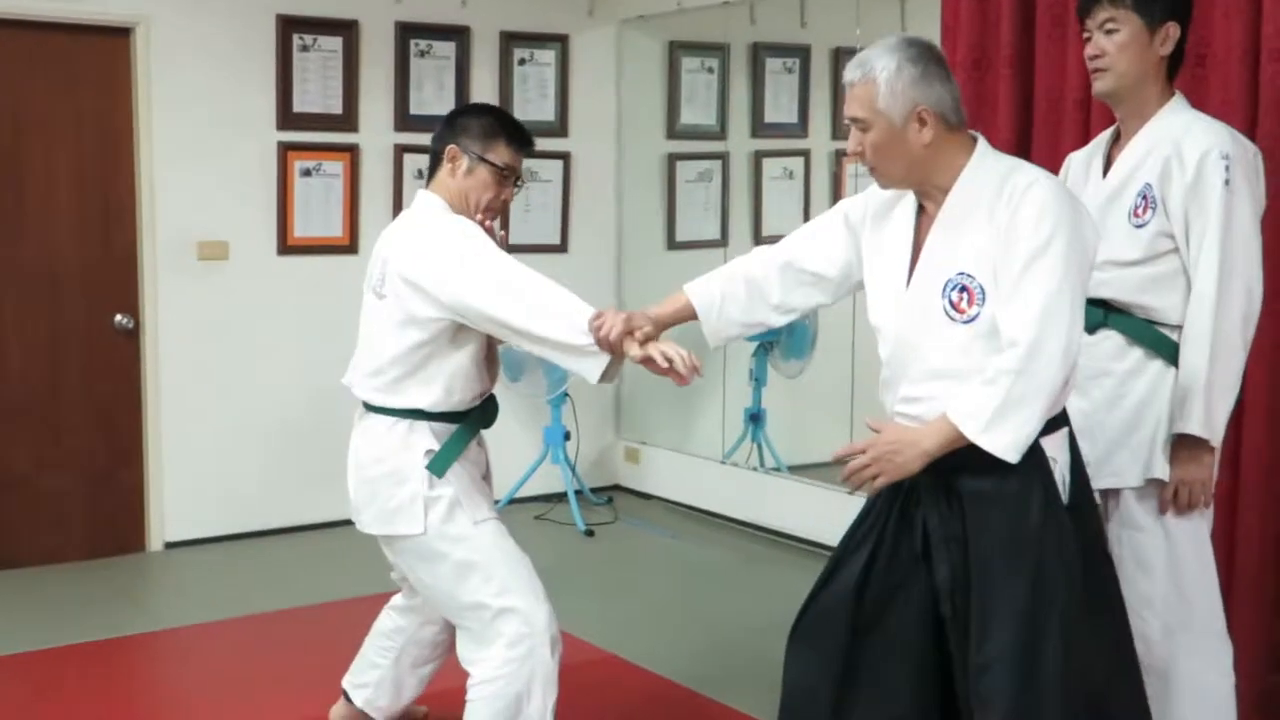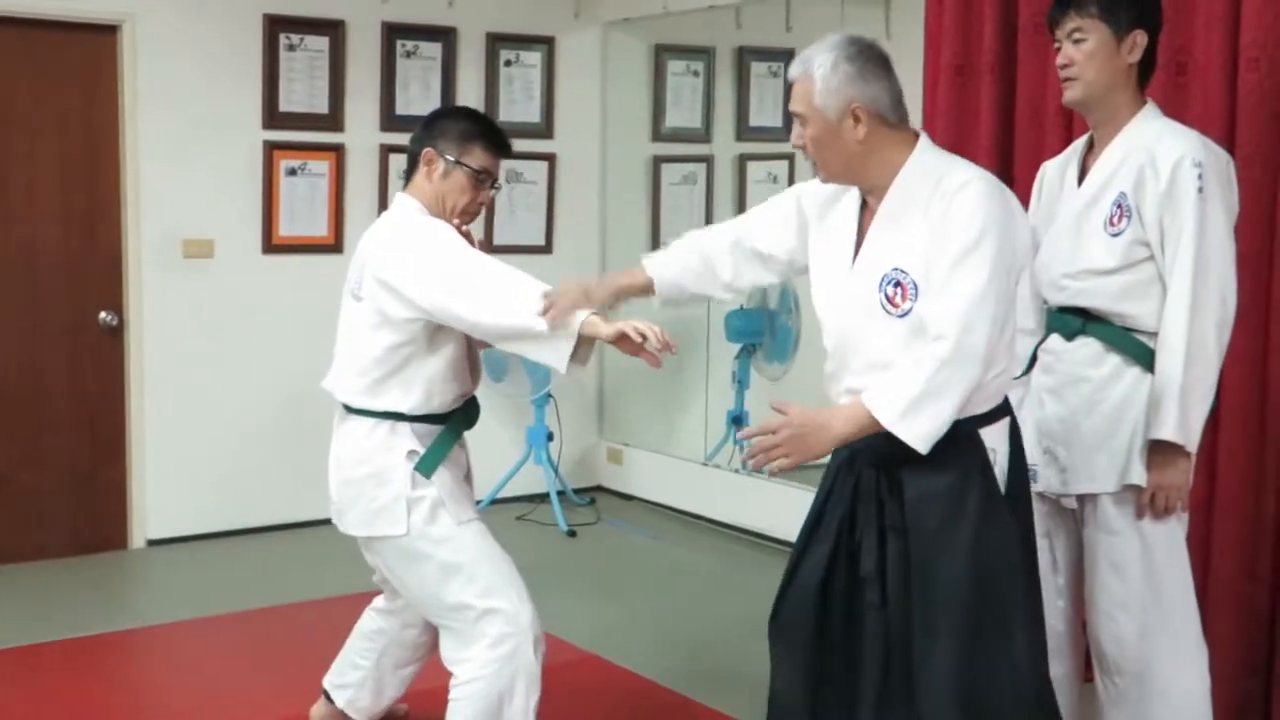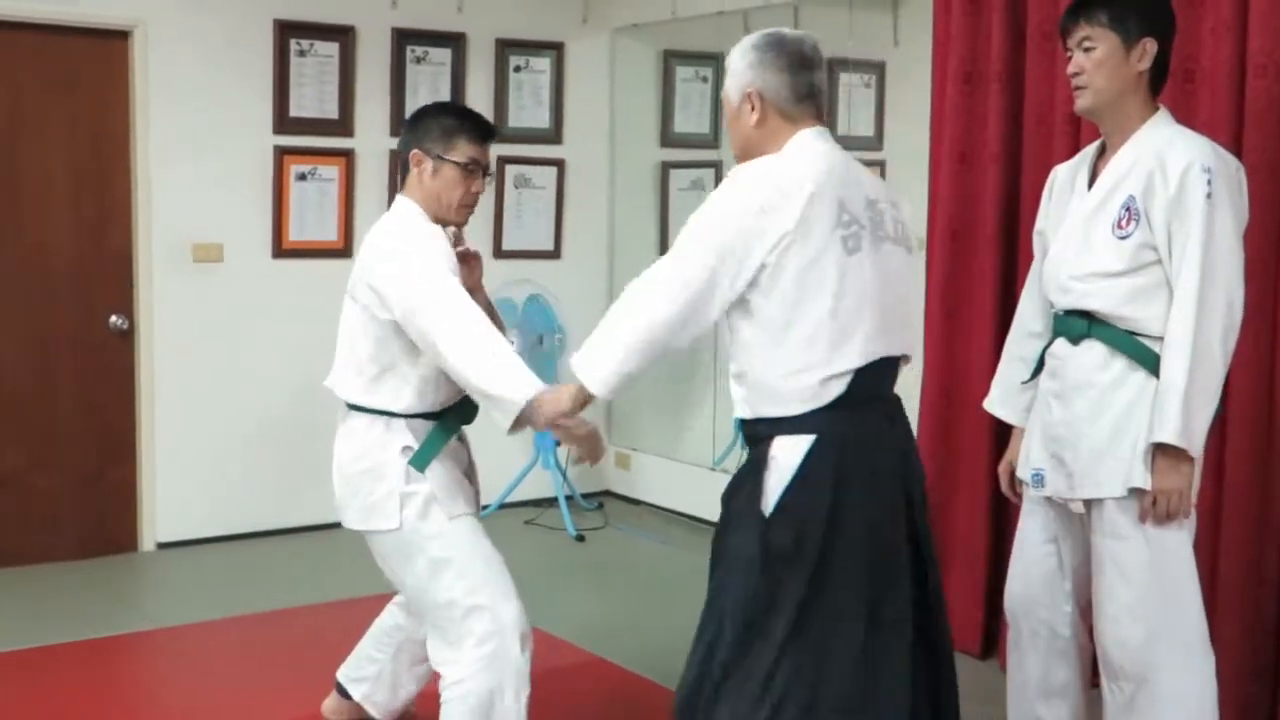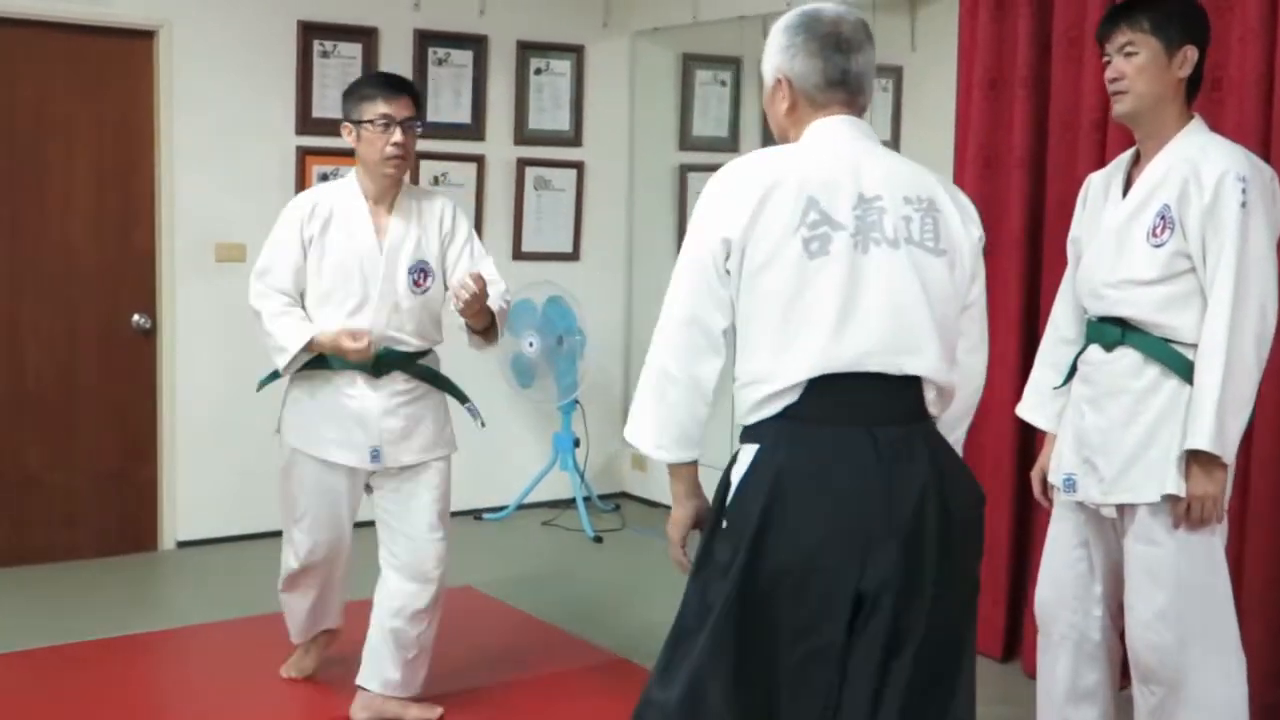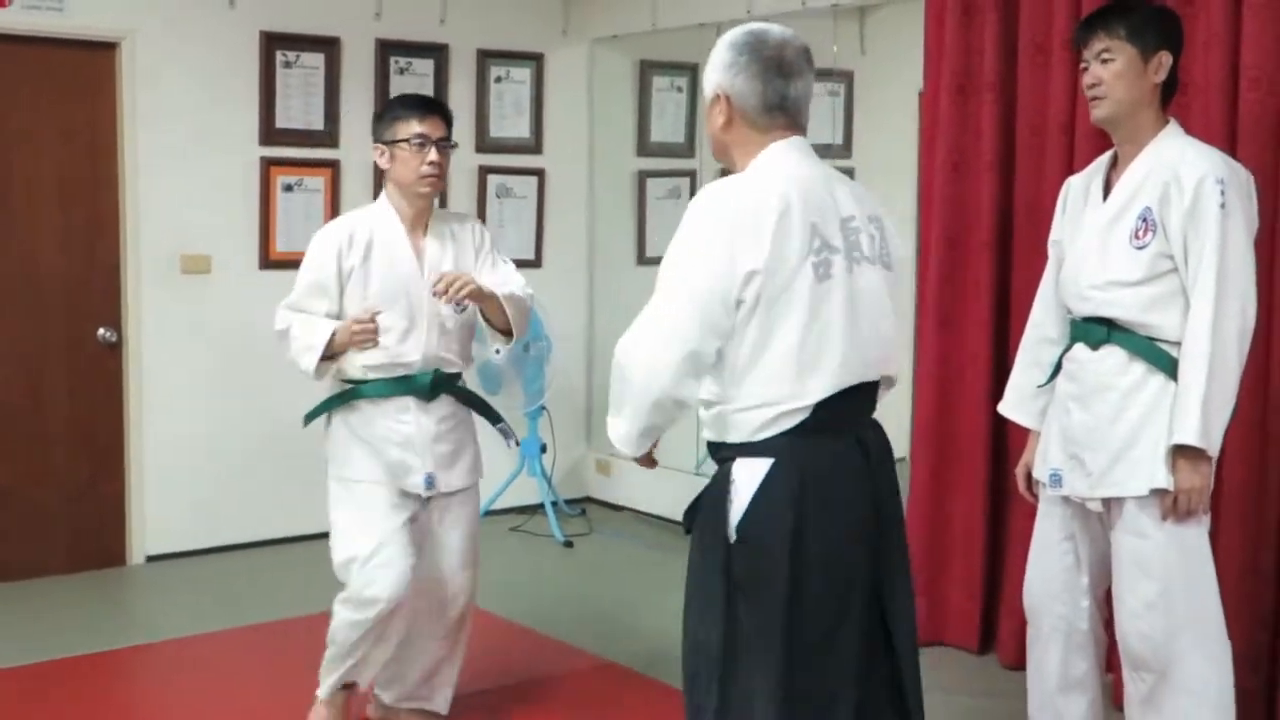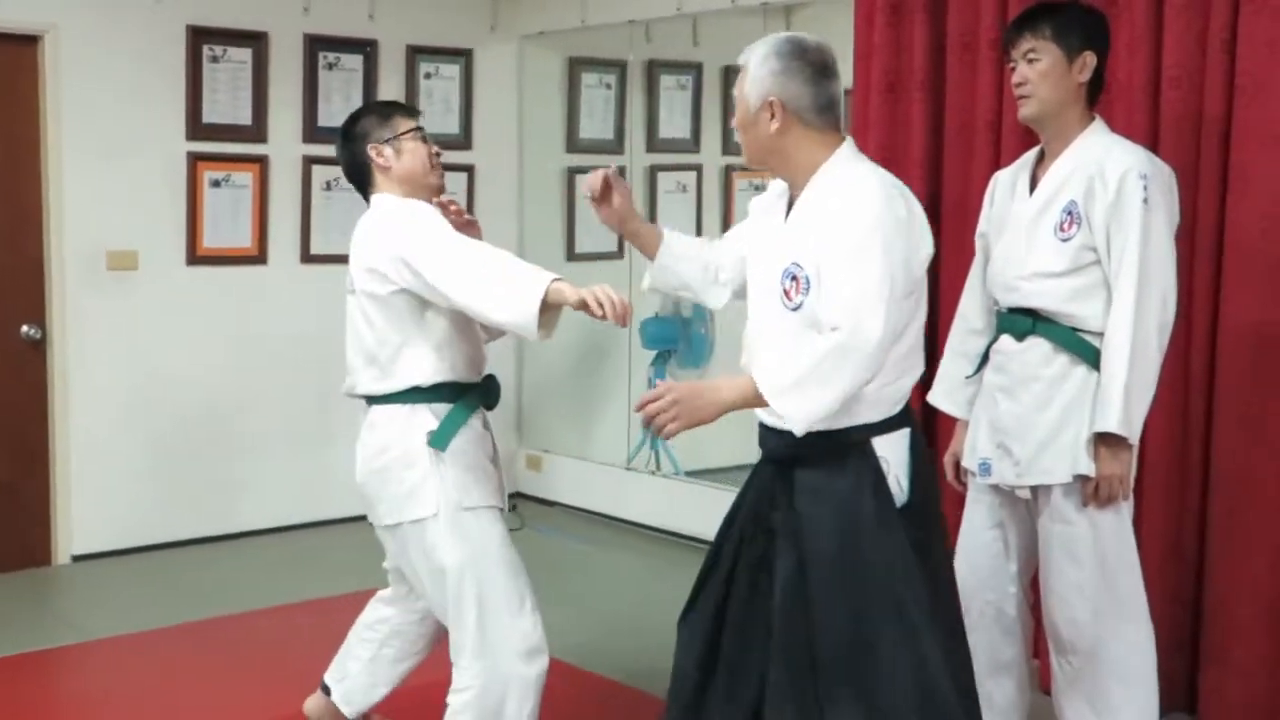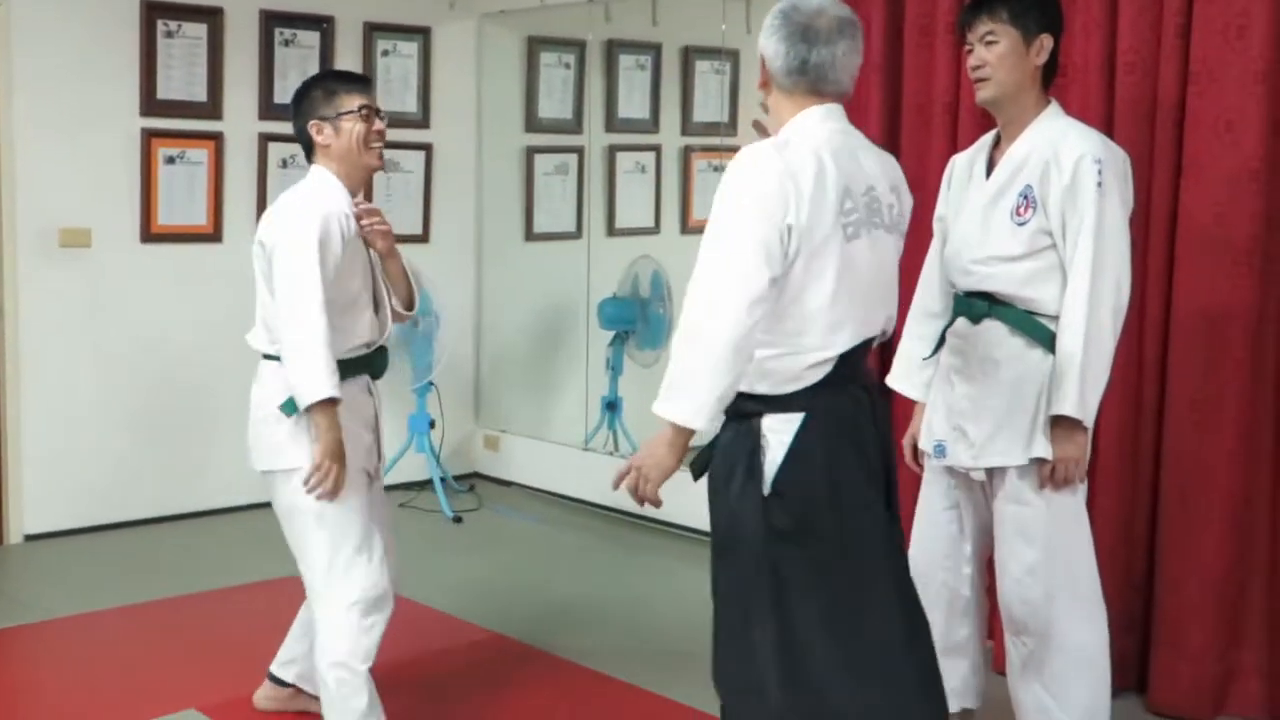
dt=0.7s
person 1, frame 1
left shoulder: (1208, 151)
right shoulder: (1081, 164)
left elbow: (1225, 298)
left wrist: (1197, 433)
left hip: (1151, 401)
right hip: (1075, 401)
left knee: (1165, 614)
person 1, frame 2
left shoulder: (1182, 160)
right shoulder: (1056, 172)
left elbow: (1201, 303)
left wrist: (1173, 440)
right wrist: (1010, 416)
left hip: (1128, 409)
right hip: (1051, 403)
left knee: (1138, 622)
right knee: (1034, 605)
person 1, frame 3
left shoulder: (1191, 165)
right shoulder: (1067, 177)
left elbow: (1206, 309)
left wrist: (1176, 444)
right wrist: (1019, 423)
left hip: (1135, 415)
right hip: (1061, 411)
left knee: (1144, 626)
right knee: (1038, 610)
person 1, frame 4
right shoulder: (1101, 185)
left wrist: (1209, 451)
right wrist: (1052, 430)
left hip: (1168, 423)
right hip: (1093, 421)
left knee: (1173, 634)
right knee: (1066, 615)
person 1, frame 5
left shoulder: (1204, 177)
right shoulder: (1079, 189)
left elbow: (1222, 315)
left wrist: (1195, 445)
right wrist: (1034, 427)
left hip: (1153, 419)
right hip: (1075, 417)
left knee: (1162, 623)
right knee: (1053, 605)
person 1, frame 6
left shoulder: (1127, 172)
right shoulder: (1007, 182)
left elbow: (1143, 306)
left wrist: (1115, 432)
right wrist: (962, 416)
left hip: (1075, 406)
right hip: (1003, 403)
left knee: (1088, 605)
right knee: (982, 587)
person 1, frame 7
left shoulder: (1081, 156)
right shoulder: (964, 166)
left elbow: (1098, 291)
left wrist: (1072, 416)
right wrist: (919, 401)
left hip: (1033, 390)
right hip: (960, 386)
left knee: (1042, 586)
right knee: (938, 567)
person 2, frame 1
left shoulder: (1034, 204)
right shoulder: (878, 210)
left elbow: (1037, 358)
right elbow: (778, 272)
left wrist: (926, 440)
right wrist: (652, 318)
left hip: (1013, 484)
right hip: (921, 480)
right knee: (838, 646)
person 2, frame 2
left shoulder: (970, 201)
right shoulder: (827, 201)
left elbow: (954, 354)
right elbow: (733, 251)
left wrist: (835, 425)
right wrist: (614, 286)
left hip: (955, 470)
right hip: (868, 466)
right knee: (821, 637)
person 2, frame 3
left shoulder: (764, 188)
right shoulder: (871, 192)
left elbow: (668, 299)
left wrist: (579, 387)
left hip: (818, 462)
right hip: (878, 443)
person 2, frame 4
left shoulder: (746, 185)
right shoulder: (945, 200)
left elbow: (688, 343)
right elbow: (965, 362)
left wrist: (684, 482)
left hip: (796, 472)
right hip: (917, 472)
person 2, frame 5
left shoulder: (733, 204)
right shoulder: (859, 206)
left elbow: (661, 354)
left wrist: (632, 428)
left hip: (778, 486)
right hip: (856, 467)
person 2, frame 6
left shoulder: (871, 203)
right shoulder: (778, 202)
left elbow: (855, 343)
right elbow: (713, 270)
left wrist: (722, 394)
right wrist: (627, 224)
left hip: (861, 476)
right hip: (789, 467)
right knee: (734, 639)
person 2, frame 7
left shoulder: (770, 165)
right shoulder: (881, 167)
left elbow: (724, 313)
left wrist: (670, 440)
left hip: (792, 434)
right hip: (855, 412)
left knee: (820, 660)
person 3, frame 1
left shoulder: (421, 234)
right shoulder: (436, 239)
left elbow: (491, 312)
right elbow: (519, 301)
left wrist: (491, 258)
right wrist: (622, 340)
left hip: (408, 455)
right hip: (417, 465)
left knee: (432, 594)
right knee: (519, 625)
person 3, frame 2
left shoulder: (404, 239)
right shoulder: (410, 241)
left elbow: (468, 310)
right elbow: (492, 296)
left wrist: (467, 263)
right wrist: (596, 324)
left hip: (394, 458)
right hip: (400, 467)
left knee: (415, 596)
right knee: (502, 625)
person 3, frame 3
left shoulder: (422, 242)
right shoulder: (408, 247)
left elbow: (466, 336)
right elbow: (458, 337)
left wrist: (472, 286)
right wrist: (548, 407)
left hip: (418, 454)
right hip: (398, 463)
left knee: (436, 597)
right knee: (489, 624)
person 3, frame 4
left shoulder: (442, 215)
right shoulder: (311, 211)
left elbow: (492, 300)
right elbow: (269, 298)
left wrist: (478, 312)
right wrist: (323, 341)
left hip: (414, 402)
right hip: (328, 402)
left knee: (417, 561)
right knee: (313, 546)
right ankle: (314, 632)
person 3, frame 5
left shoulder: (467, 234)
right shoulder: (344, 237)
left elbow: (517, 314)
right elbow: (296, 321)
left wrist: (480, 292)
right wrist: (345, 335)
left hip: (447, 422)
right hip: (369, 425)
left knee: (449, 585)
right knee: (382, 582)
person 3, frame 6
left shoulder: (406, 230)
right shoulder: (399, 225)
left elbow: (485, 318)
right elbow: (474, 275)
left wrist: (468, 243)
right wrist: (569, 293)
left hip: (417, 442)
right hip: (427, 447)
left knee: (416, 593)
right knee: (506, 642)
person 3, frame 7
left shoulder: (351, 212)
right shoulder: (306, 209)
left elbow: (397, 310)
right elbow: (304, 324)
left wrist: (387, 252)
right wrist: (325, 430)
left hip: (347, 403)
right hip: (305, 409)
left knee: (362, 571)
right knee: (354, 586)
